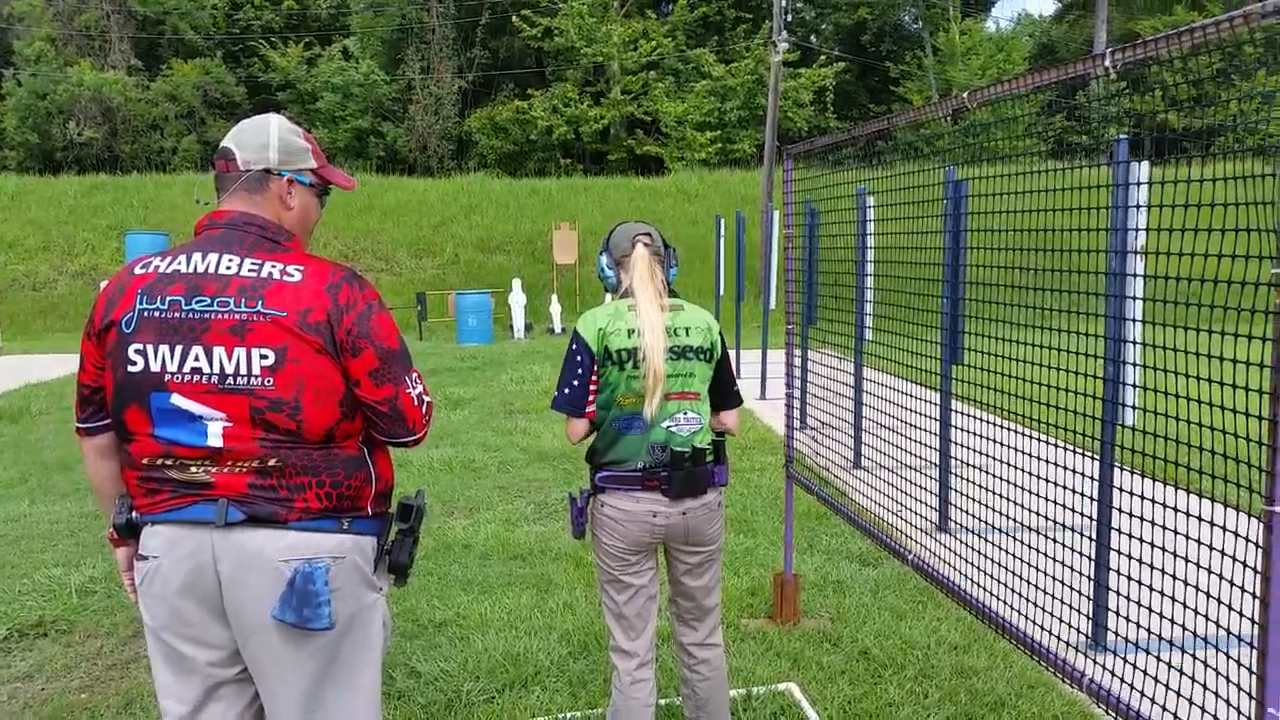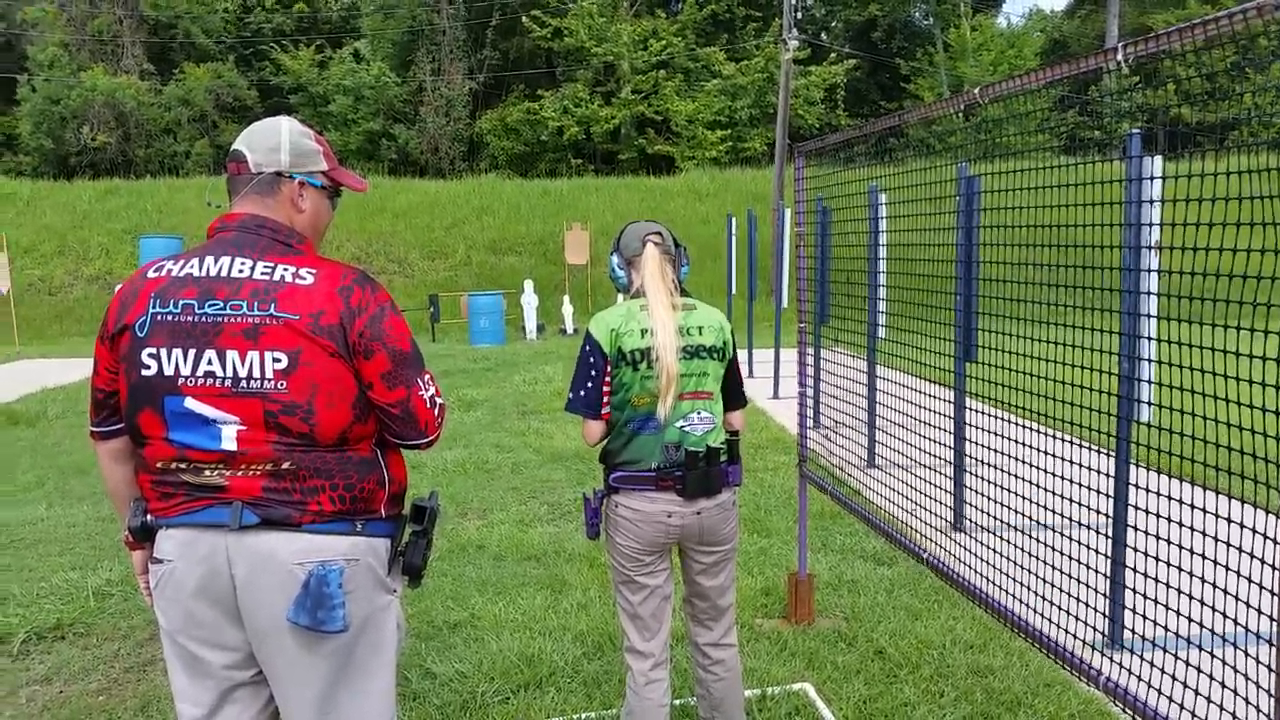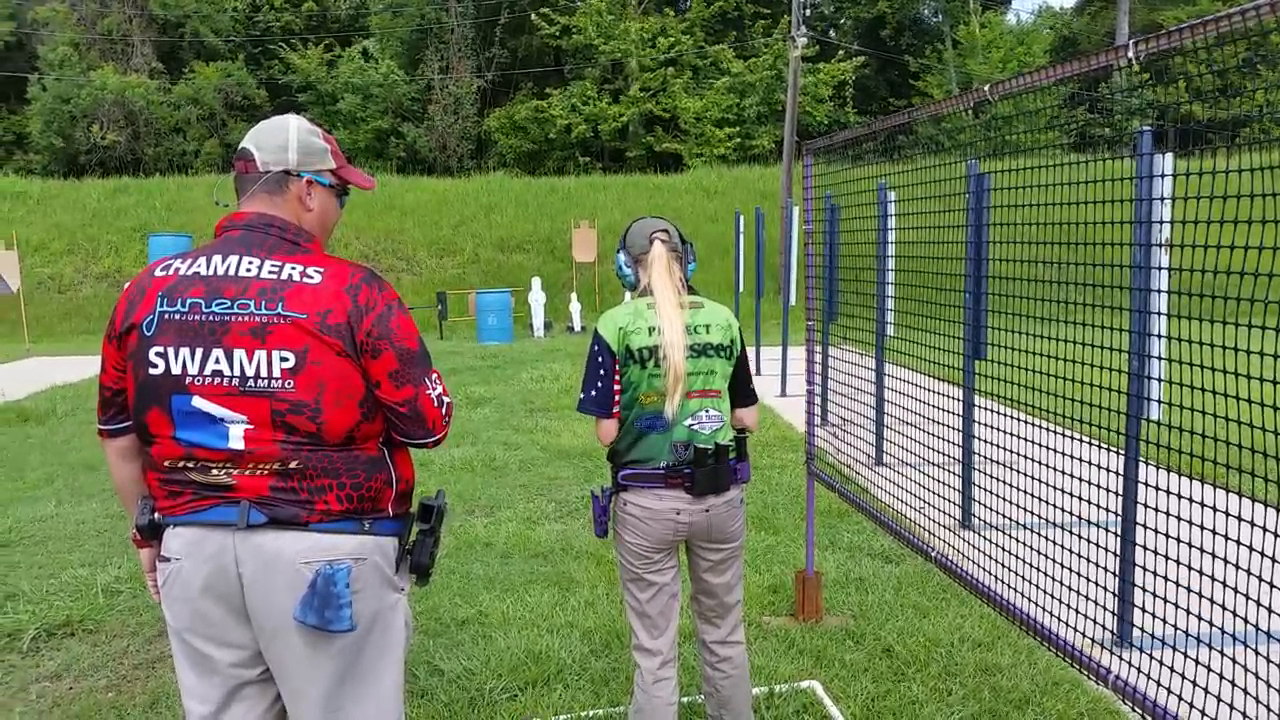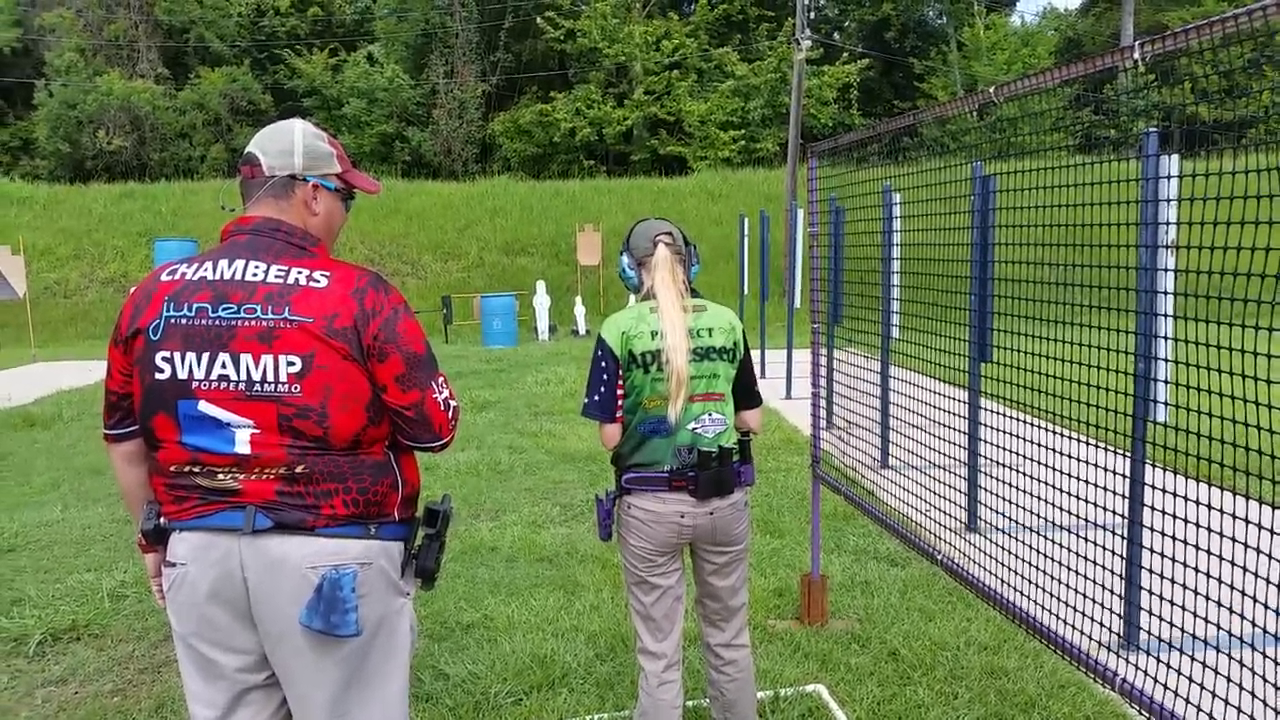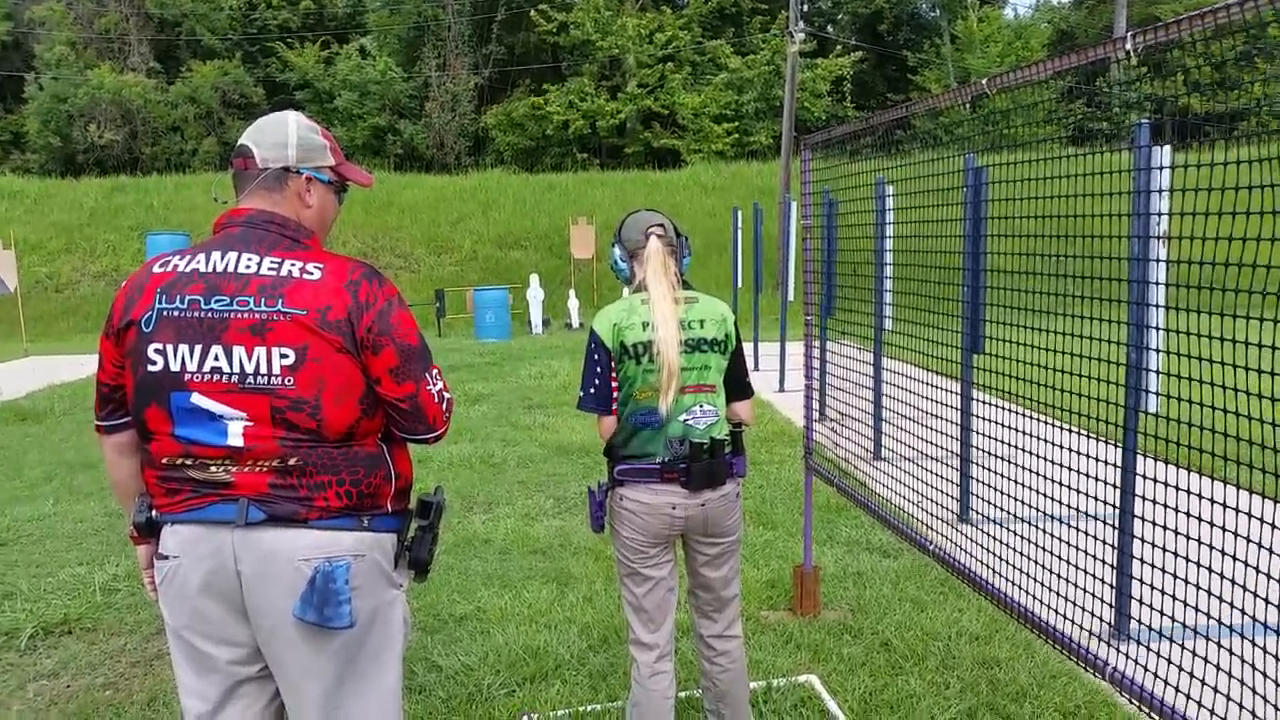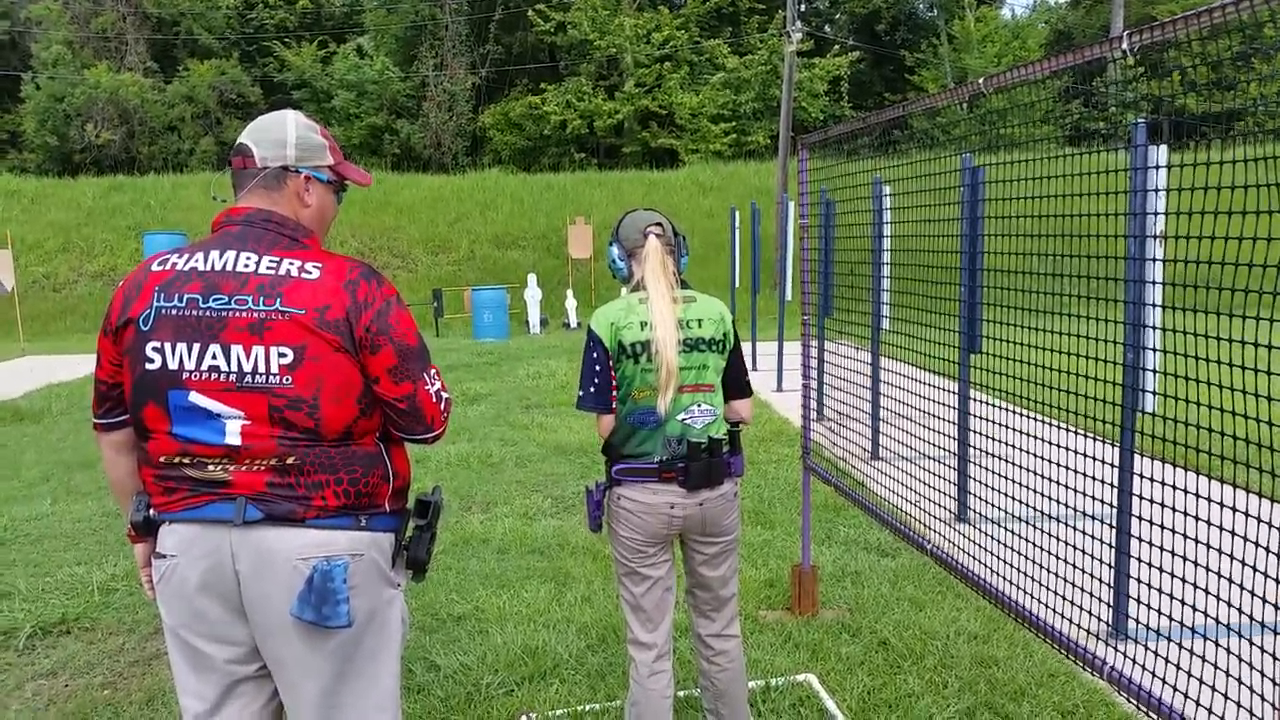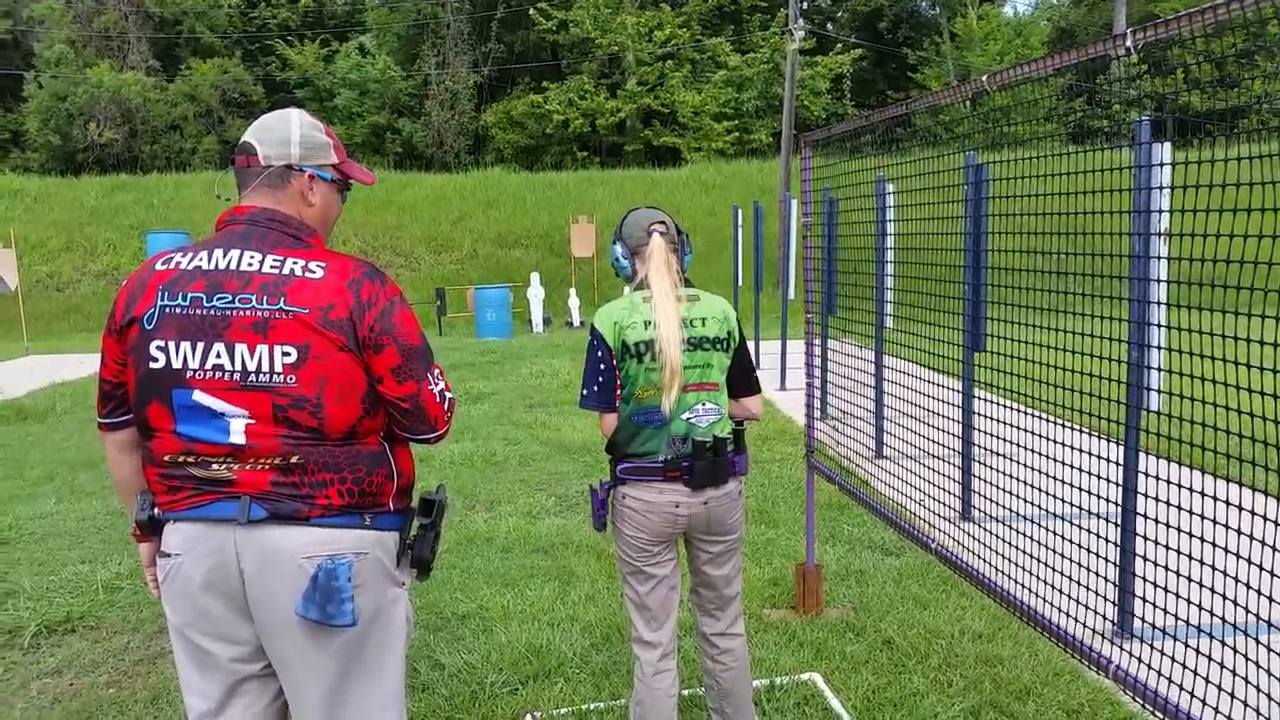
dt=0.3s
person 1, frame 1
left shoulder: (126, 288)
right shoulder: (333, 289)
left elbow: (97, 435)
right elbow: (409, 424)
left wrist: (125, 531)
left hip: (172, 546)
right hip: (304, 552)
person 1, frame 2
left shoulder: (139, 292)
right shoulder: (345, 292)
left elbow: (112, 439)
right elbow: (421, 426)
left wrist: (142, 536)
left hip: (187, 550)
right hip: (318, 553)
person 1, frame 3
left shoulder: (146, 291)
right shoulder: (352, 291)
left elbow: (120, 437)
right elbow: (428, 425)
left wrist: (150, 532)
left hip: (194, 548)
right hip: (326, 552)
person 1, frame 4
left shoulder: (151, 296)
right shoulder: (359, 295)
left elbow: (125, 442)
right elbow: (435, 430)
left wrist: (155, 538)
left hip: (199, 553)
right hip: (329, 557)
person 1, frame 5
left shoulder: (144, 287)
right shoulder: (352, 287)
left elbow: (117, 433)
right elbow: (429, 421)
left wrist: (146, 530)
left hip: (192, 545)
right hip: (324, 550)
person 1, frame 6
left shoulder: (142, 286)
right shoulder: (351, 287)
left elbow: (115, 432)
right elbow: (426, 421)
left wrist: (143, 529)
left hip: (189, 544)
right hip: (321, 548)
person 1, frame 7
left shoulder: (146, 285)
right shoulder: (354, 286)
left elbow: (119, 431)
right elbow: (430, 421)
left wrist: (148, 528)
left hip: (194, 543)
right hip: (326, 548)
person 2, frame 1
left shoulder: (596, 325)
right shoulder: (704, 323)
left elbow: (576, 430)
right elbow: (728, 422)
left hip: (625, 503)
right hip: (698, 498)
left knee: (632, 650)
right knee: (702, 636)
person 2, frame 2
left shoulder: (608, 326)
right shoulder: (716, 321)
left elbow: (593, 432)
right elbow: (736, 420)
left hip: (639, 503)
right hip: (712, 496)
left knee: (647, 651)
right knee: (718, 636)
person 2, frame 3
left shoulder: (616, 324)
right shoulder: (723, 319)
left elbow: (607, 432)
right elbow: (746, 419)
left hip: (646, 501)
right hip: (720, 494)
left knee: (654, 648)
right knee: (724, 633)
person 2, frame 4
left shoulder: (620, 329)
right shoulder: (727, 322)
left elbow: (611, 436)
right elbow: (751, 421)
left hip: (652, 505)
right hip: (724, 498)
left knee: (659, 651)
right knee: (729, 637)
person 2, frame 5
left shoulder: (612, 321)
right shoulder: (719, 314)
left elbow: (607, 427)
right elbow: (743, 413)
left hip: (644, 496)
right hip: (716, 488)
left knee: (651, 642)
right knee: (722, 627)
person 2, frame 6
left shoulder: (610, 320)
right shoulder: (716, 313)
left elbow: (606, 426)
right elbow: (741, 412)
left hip: (641, 495)
right hip: (714, 489)
left knee: (649, 642)
right knee: (720, 626)
person 2, frame 7
left shoulder: (613, 319)
right shoulder: (720, 311)
left elbow: (609, 426)
right elbow: (751, 408)
left hip: (645, 494)
right hip: (718, 488)
left knee: (653, 641)
right knee: (724, 625)
